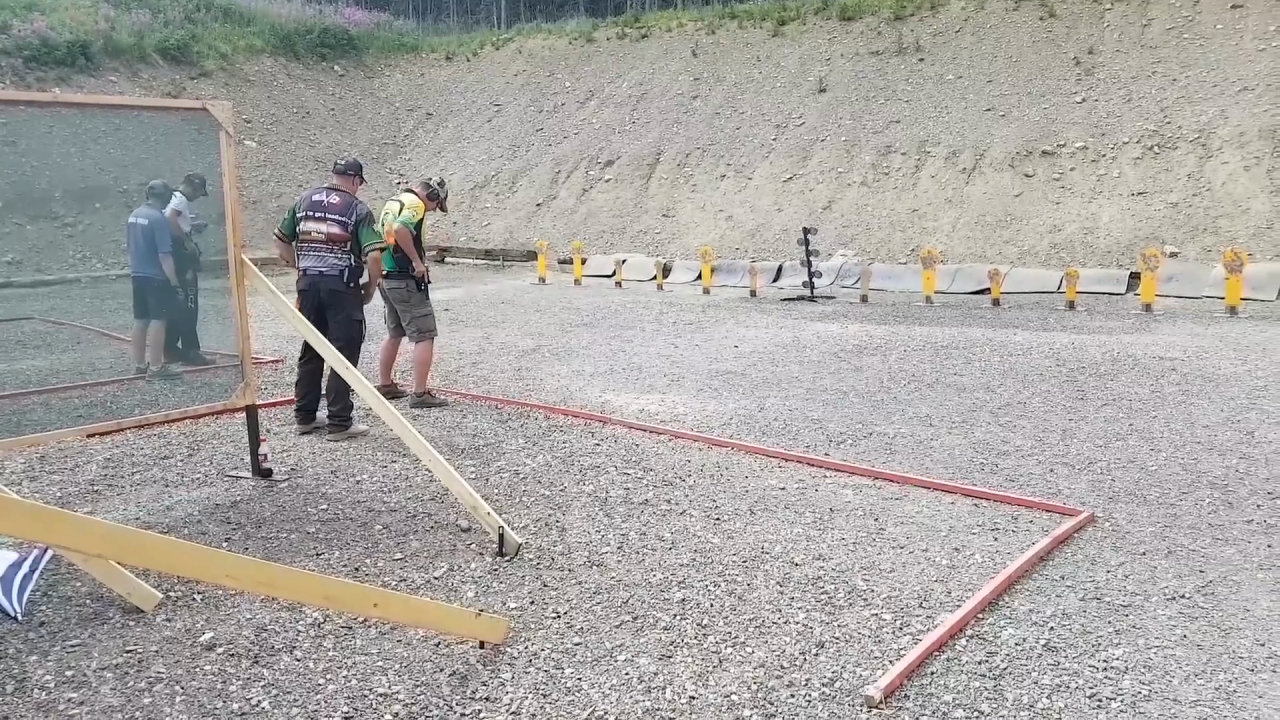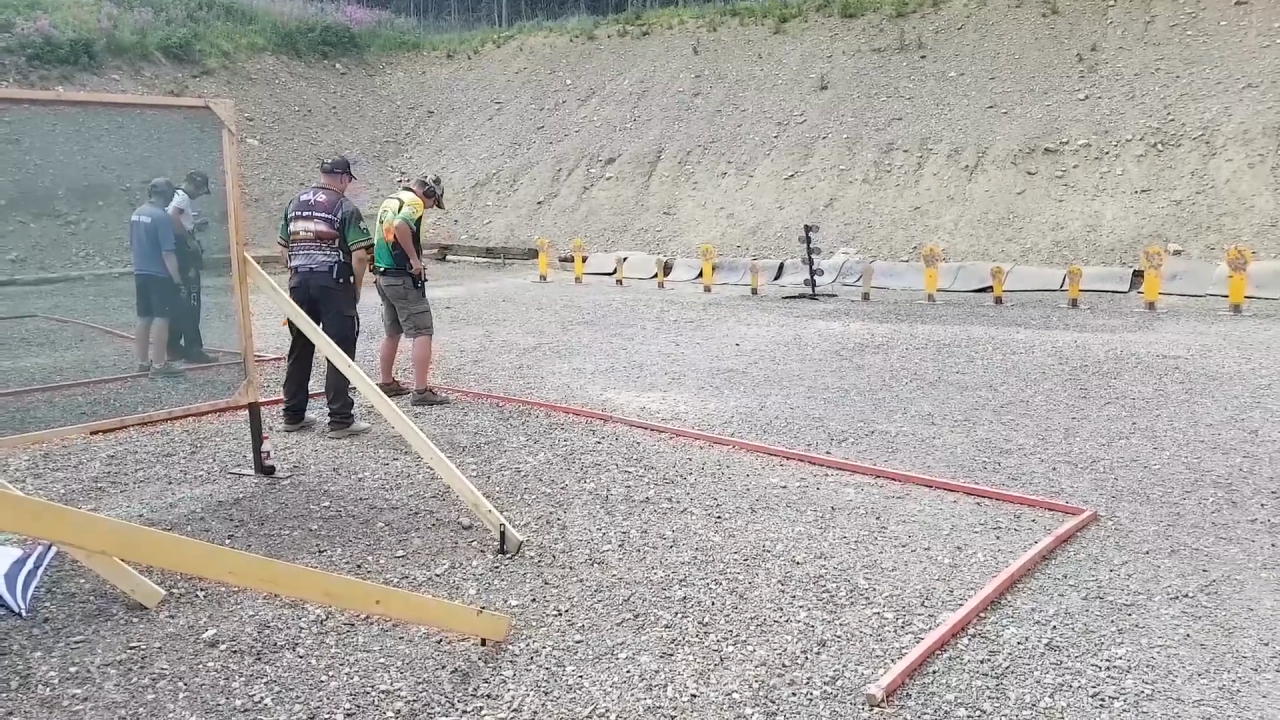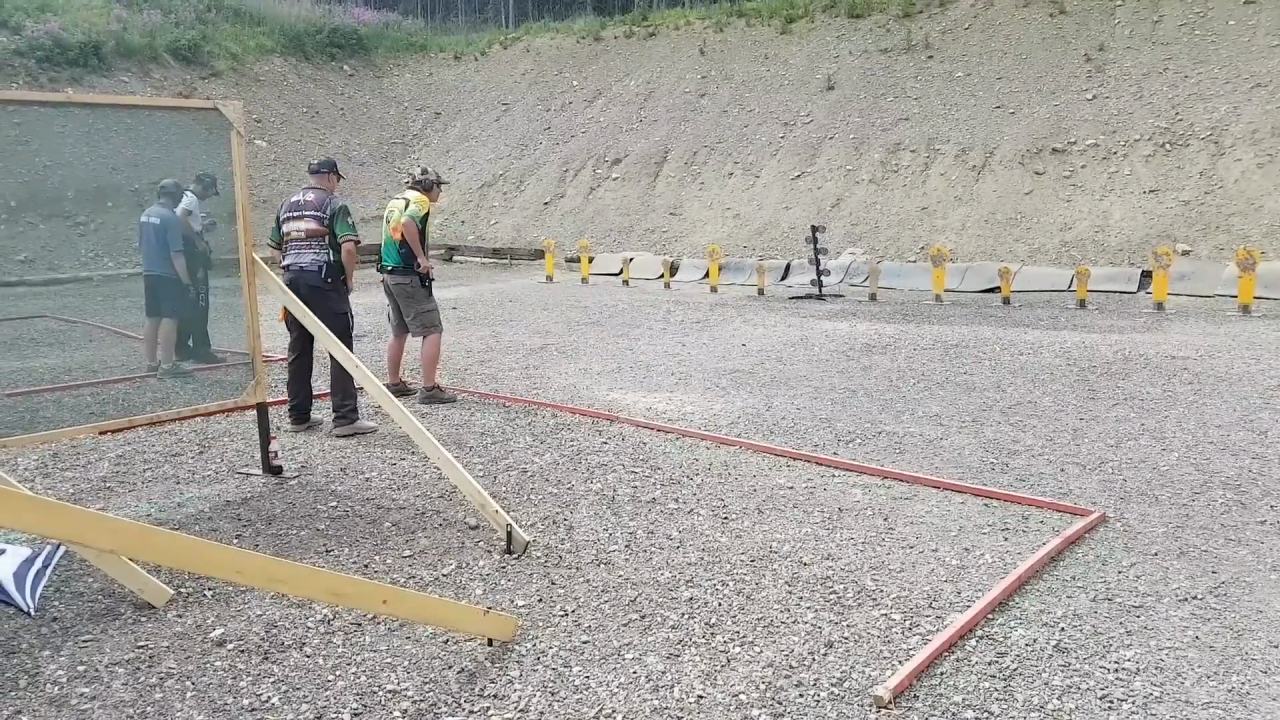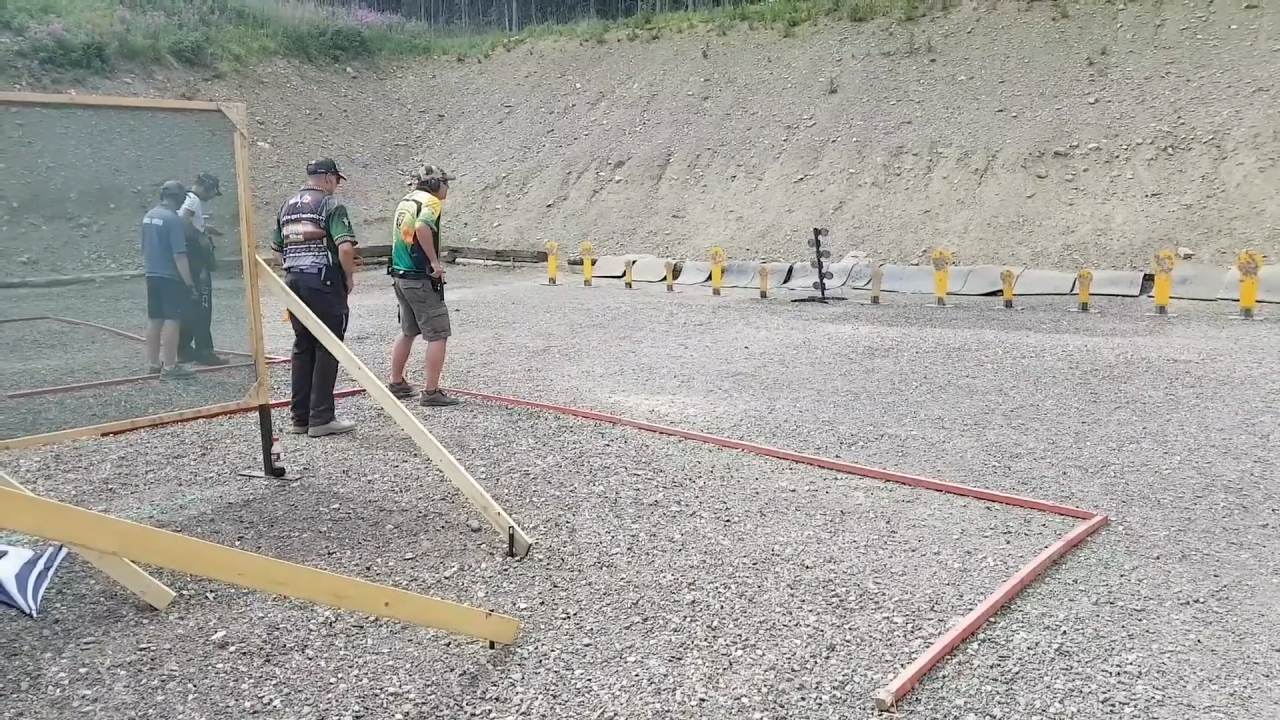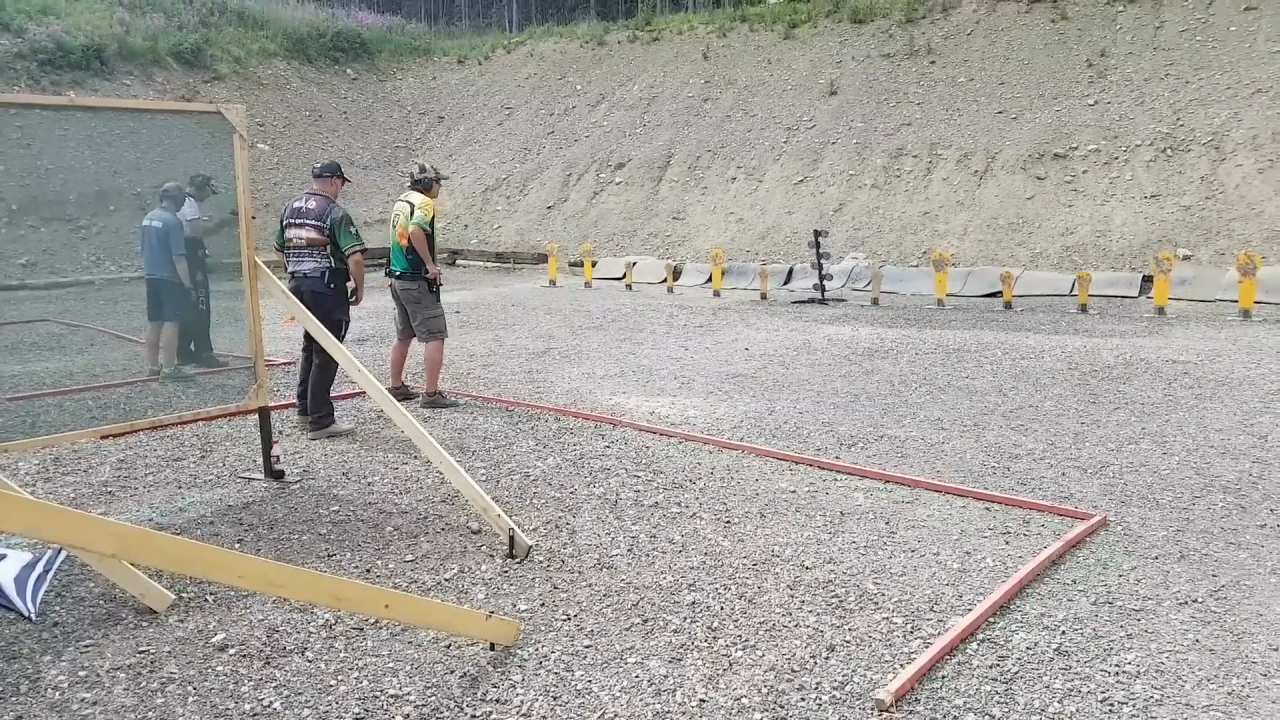
dt=0.3s
person 1, frame 1
left shoulder: (304, 201)
right shoulder: (357, 209)
left elbow: (281, 242)
right elbow: (373, 256)
right wrist: (371, 288)
left hip: (308, 283)
right hip: (342, 285)
left knee: (310, 350)
right knee: (344, 352)
left ankle: (305, 416)
right ankle: (339, 422)
person 1, frame 2
left shoulder: (295, 202)
right shoulder: (345, 207)
left elbow: (285, 248)
right elbow: (359, 255)
right wrist: (357, 287)
left hip: (299, 281)
right hip: (333, 283)
left knee: (300, 348)
right knee: (340, 351)
left ankle: (293, 415)
right ankle: (340, 420)
person 1, frame 3
left shoulder: (287, 205)
right shoulder: (334, 204)
left elbow: (275, 250)
right elbow: (348, 247)
right wrist: (349, 278)
left hip: (291, 280)
right hip: (323, 280)
left knee: (299, 348)
right knee: (341, 347)
left ankle: (299, 416)
right ankle: (345, 417)
person 1, frame 4
left shoulder: (287, 206)
right shoulder: (332, 205)
left elbow: (278, 251)
right elbow: (346, 249)
right wrist: (349, 277)
left hip: (294, 282)
right hip: (323, 282)
left knee: (303, 348)
right knee: (328, 350)
left ankle: (300, 417)
right ankle: (320, 418)
person 1, frame 5
left shoulder: (290, 208)
right shoulder: (335, 213)
left elbow: (280, 249)
right elbow: (355, 258)
right wrist: (358, 288)
left hip: (297, 285)
right hip: (326, 287)
left knee: (311, 348)
right knee: (325, 354)
left ankle: (306, 408)
right ankle: (320, 421)
person 2, frame 1
left shoulder: (393, 202)
right shoulder: (415, 204)
right elbow: (401, 229)
right wrist: (416, 261)
left hip: (387, 278)
right hip: (406, 280)
left knee: (395, 333)
right knee: (424, 336)
left ankle: (385, 384)
right ankle: (420, 394)
person 2, frame 2
left shoulder: (390, 200)
right shoulder: (413, 202)
right elbow: (401, 225)
right wrist: (414, 258)
left hip: (384, 276)
right hip: (403, 278)
left knee: (392, 332)
right knee: (422, 333)
left ankle: (387, 383)
right ankle: (421, 391)
person 2, frame 3
left shoulder: (396, 200)
right shoulder: (420, 199)
right elbow: (408, 223)
right wrist: (422, 257)
left hip: (390, 274)
right hip: (410, 276)
left knee: (399, 332)
right knee: (431, 331)
left ankle: (394, 383)
right ankle: (429, 389)
person 2, frame 4
left shoulder: (405, 201)
right shoulder: (431, 201)
right elbow: (422, 227)
right wrist: (434, 261)
left hip: (401, 276)
right hip: (422, 279)
left knee: (408, 331)
right knee: (438, 335)
left ankle: (396, 383)
right ankle: (431, 392)
person 2, frame 5
left shoulder: (401, 201)
right shoulder: (423, 202)
right elbow: (415, 230)
right wrist: (430, 263)
left hip: (398, 278)
right hip: (418, 281)
left knee: (403, 336)
right knee: (435, 336)
left ankle: (396, 387)
right ankle: (431, 394)
person 3, frame 1
left shoulder: (134, 215)
right shoulder: (158, 219)
left elbow: (130, 247)
right elbow: (164, 255)
right wrist: (174, 282)
left hip: (137, 276)
right hip: (156, 278)
left knee: (140, 321)
right knee: (157, 321)
left ankle: (140, 365)
right ankle: (155, 368)
person 3, frame 2
left shoulder: (136, 214)
right shoulder: (161, 216)
left elbow: (133, 245)
right elbow: (167, 252)
right wrist: (178, 280)
left hip: (141, 274)
right hip: (159, 276)
left knee: (143, 318)
right knee: (161, 319)
left ankle: (143, 362)
right ankle: (159, 365)
person 3, frame 3
left shoulder: (145, 215)
right shoulder: (170, 218)
left elbow: (141, 246)
right elbow: (176, 253)
right wrist: (186, 280)
left hip: (149, 274)
right hip: (168, 276)
left knee: (152, 319)
right knee: (169, 319)
left ankle: (151, 362)
right ankle: (167, 366)
person 3, frame 4
left shoulder: (148, 216)
right shoulder: (173, 219)
left elbow: (144, 247)
right elbow: (179, 255)
right wrist: (189, 282)
left hip: (152, 276)
right hip: (170, 278)
left knee: (154, 320)
right knee: (171, 321)
left ankle: (154, 364)
right ankle: (169, 367)
person 3, frame 5
left shoulder: (148, 218)
right shoulder: (172, 221)
left elbow: (143, 249)
right elbow: (178, 257)
right wrist: (188, 284)
left hip: (151, 278)
right hip: (169, 280)
left knee: (153, 323)
right knee: (170, 323)
left ankle: (153, 367)
right ankle: (168, 370)
person 4, frame 1
left shoulder: (173, 198)
right shoulder: (180, 199)
right elbow: (170, 219)
left wrist: (191, 226)
right wrist: (188, 241)
left hip: (174, 257)
right hip: (181, 256)
left knee: (175, 304)
right knee: (188, 305)
left ankle: (171, 349)
right ankle: (191, 352)
person 4, frame 2
left shoulder: (175, 196)
right shoulder: (182, 198)
right elbow: (172, 218)
left wrist: (194, 224)
right wrist: (190, 239)
left hip: (176, 255)
right hip: (184, 254)
left knee: (178, 303)
right knee: (190, 303)
left ankle: (174, 347)
right ankle: (193, 350)
person 4, frame 3
left shoulder: (184, 198)
right shoulder: (191, 199)
right elbow: (180, 220)
left wrist: (201, 227)
right wrist: (198, 240)
left hip: (184, 257)
right hip: (192, 256)
right knee: (198, 304)
left ankle: (182, 347)
right ankle: (201, 350)
person 4, frame 4
left shoulder: (187, 199)
right shoulder: (193, 201)
right elbow: (182, 220)
left wrist: (204, 230)
right wrist: (201, 236)
left hip: (188, 259)
right hip: (195, 259)
left knee: (189, 305)
right knee: (201, 306)
left ankle: (185, 349)
right ankle: (204, 352)
person 4, frame 5
left shoulder: (184, 203)
right shoulder: (189, 204)
right elbow: (200, 231)
left wrist: (221, 223)
right wrist: (222, 222)
left hip: (186, 262)
right hip: (192, 262)
left knee: (187, 308)
right knee: (200, 308)
left ankle: (184, 352)
right ankle: (204, 354)
